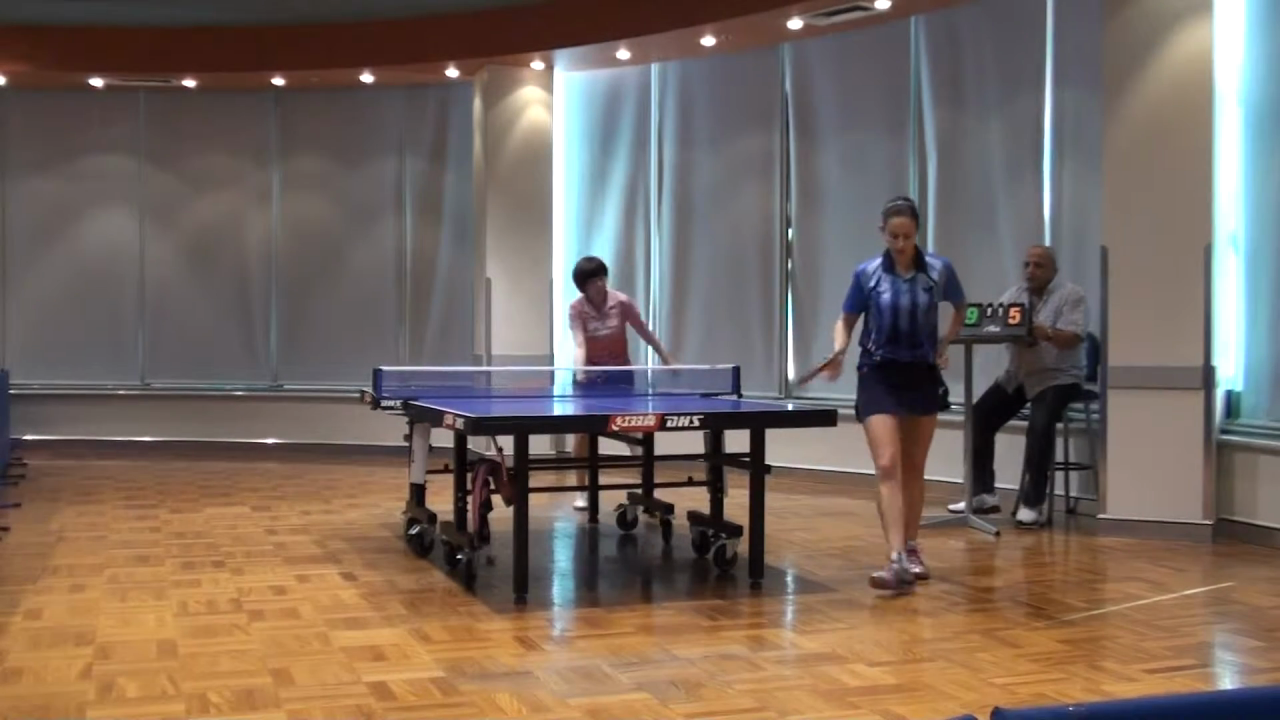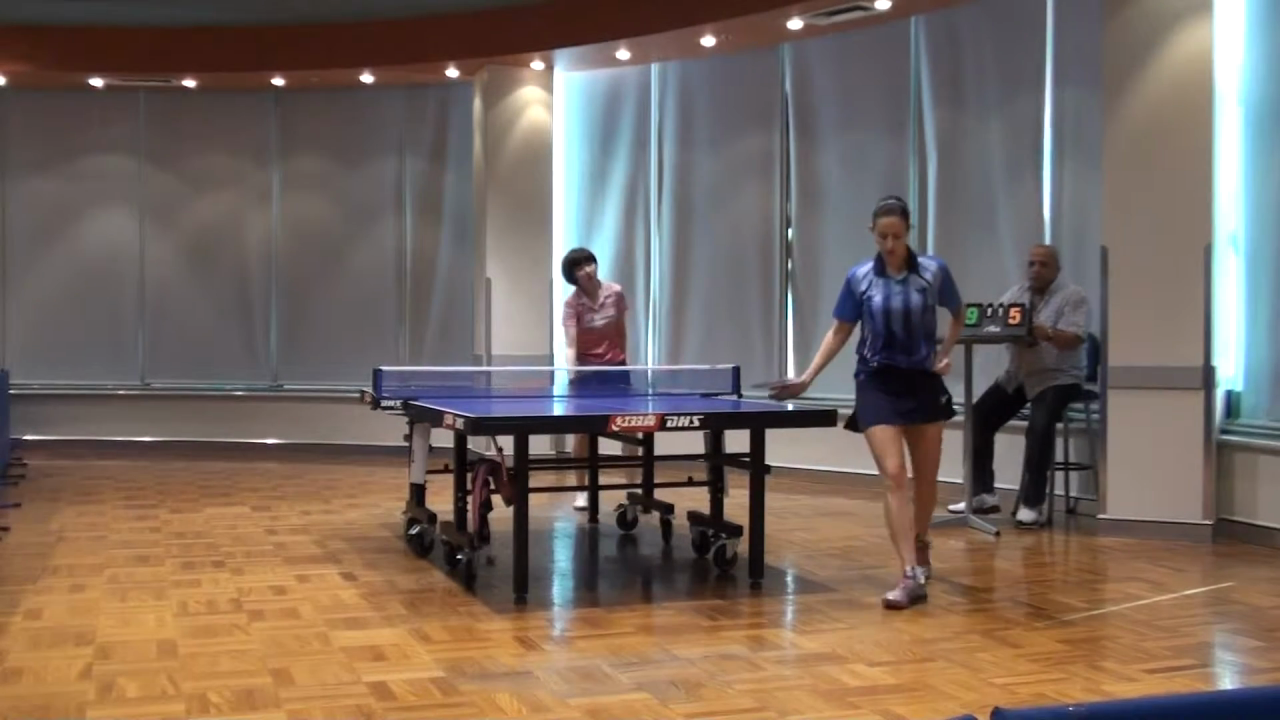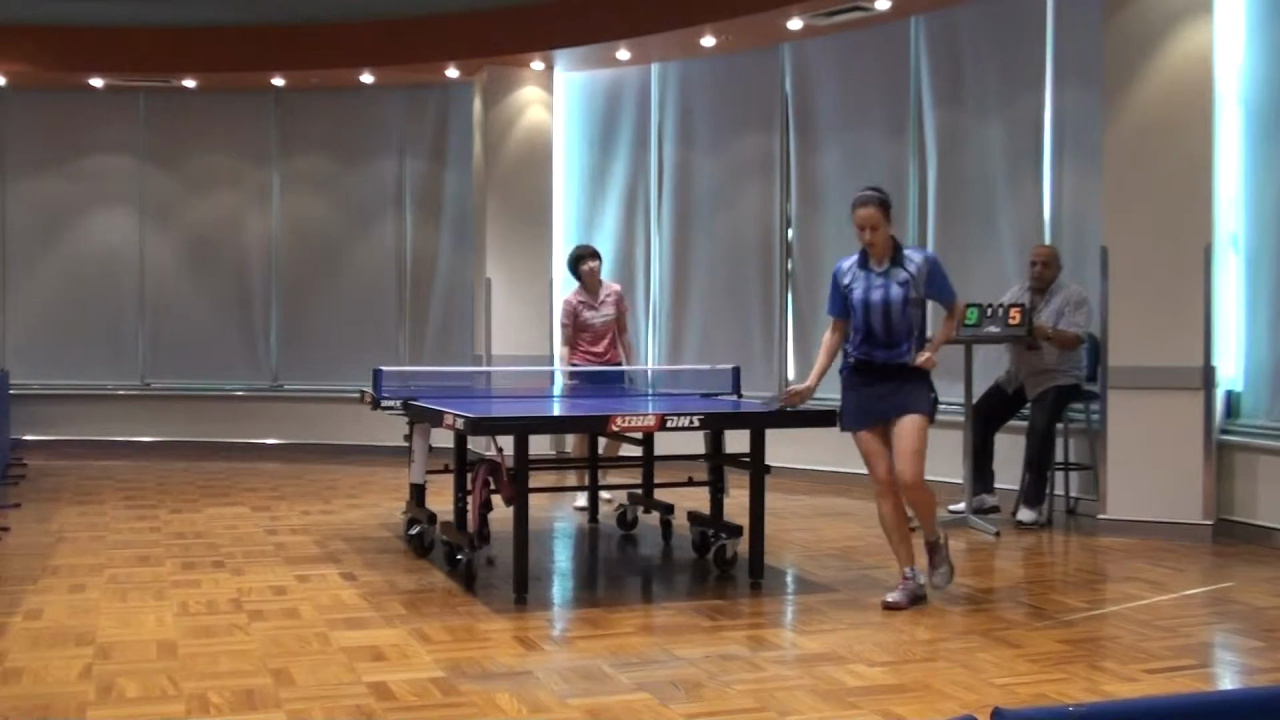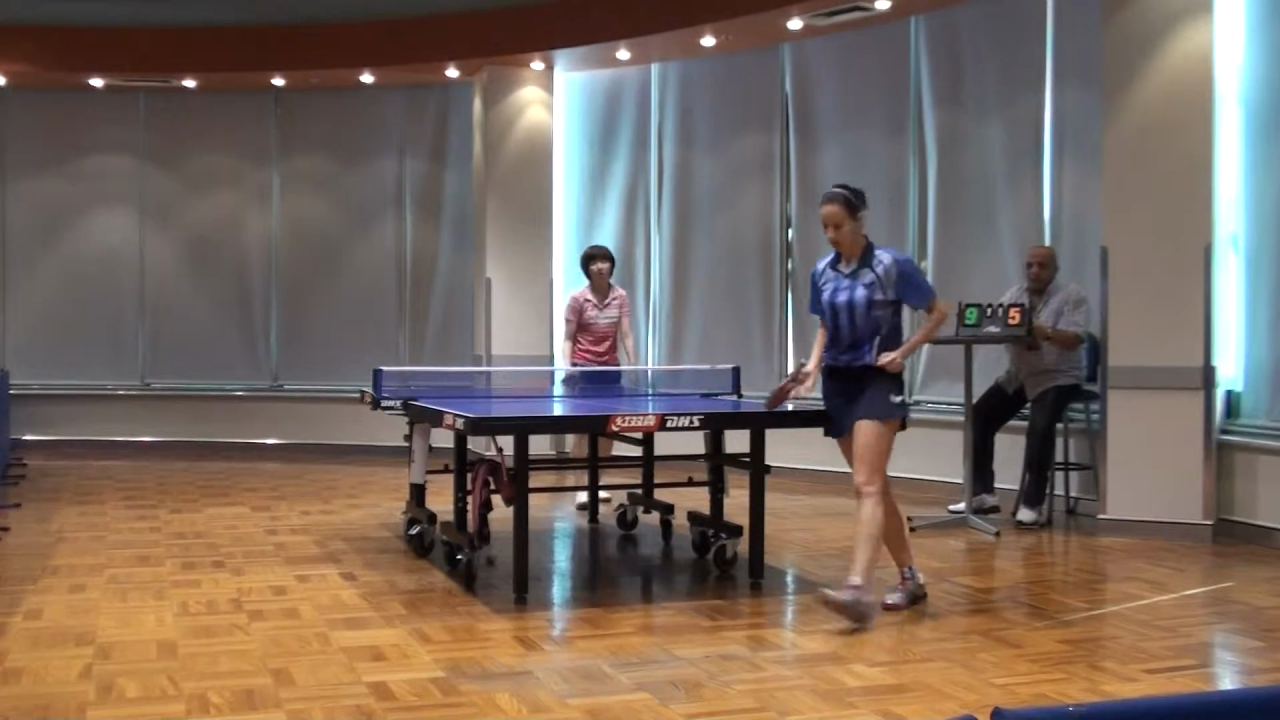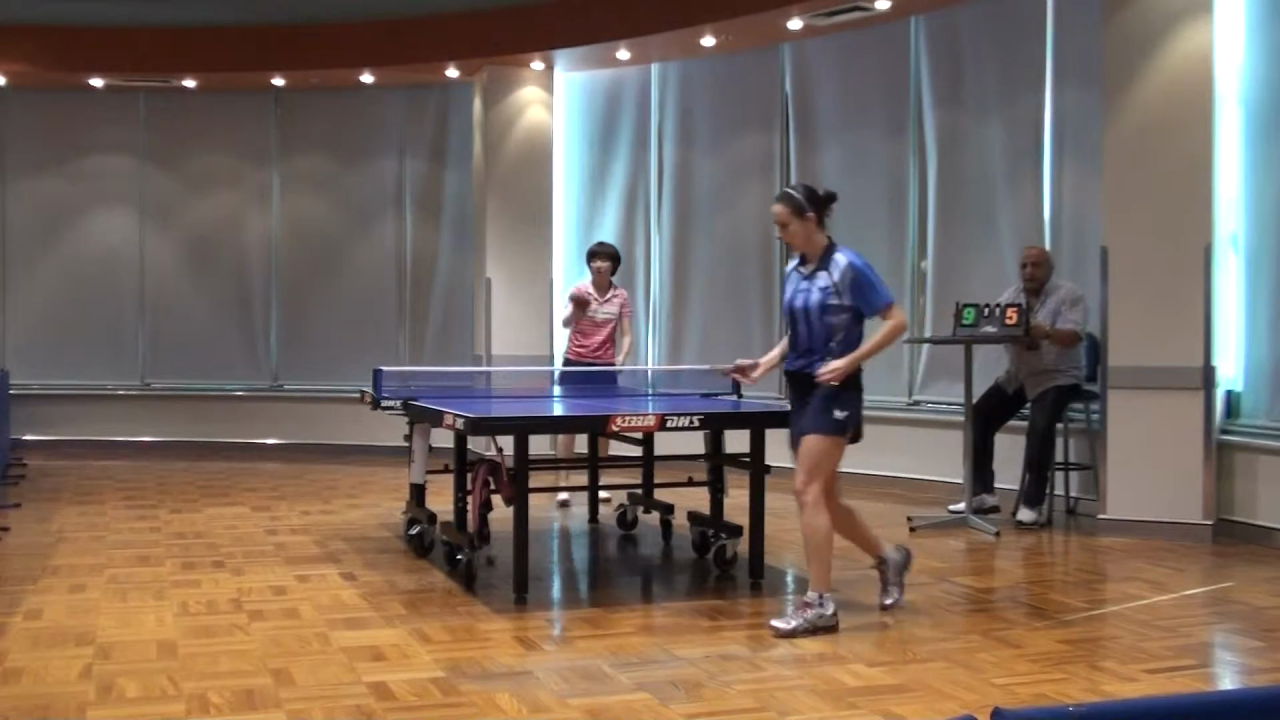
dt=0.2s
person 1, frame 1
left shoulder: (940, 271)
right shoulder: (867, 274)
left elbow: (958, 310)
right elbow: (845, 321)
left wrist: (946, 344)
right wrist: (837, 358)
left hip: (923, 377)
right hip: (879, 377)
left knee: (914, 468)
right knee: (888, 467)
left ankle: (909, 548)
right ankle: (896, 562)
person 1, frame 2
left shoulder: (935, 271)
right shoulder: (858, 278)
left elbow: (957, 316)
right elbow: (838, 333)
left wrist: (946, 352)
right wrist: (807, 378)
left hip: (923, 383)
right hip: (878, 385)
left knee: (926, 480)
right knee: (893, 476)
left ankle: (919, 542)
right ankle: (911, 576)
person 1, frame 3
left shoulder: (921, 263)
right shoulder: (845, 271)
left elbow: (954, 310)
right elbow: (835, 331)
left wrist: (932, 348)
right wrist: (814, 376)
left hip: (906, 378)
right hip: (860, 381)
left knee: (908, 477)
right knee: (883, 482)
left ankle: (935, 541)
right ankle: (912, 576)
person 1, frame 4
left shoulder: (893, 264)
right shoulder: (822, 272)
left elbow: (938, 311)
left wrist: (904, 351)
right wrist: (812, 366)
left hip: (879, 383)
right hip: (838, 386)
left knee: (867, 484)
right knee: (872, 485)
left ankle: (860, 589)
right ankle: (909, 576)
person 1, frame 5
left shoulder: (850, 266)
right shoulder: (793, 272)
left elbow: (896, 321)
left wrist: (850, 362)
right wrist: (767, 361)
left hip: (834, 392)
right hip: (802, 392)
left knee: (812, 495)
right knee: (817, 498)
left ankle: (819, 604)
right ankle: (889, 556)
person 2, frame 1
left shoulder: (1072, 295)
right shoulder: (1013, 294)
left elbow: (1072, 338)
left wrist: (1047, 333)
left hip: (1057, 377)
right hip: (1017, 376)
left knee: (1040, 426)
right knee: (979, 417)
left ankle: (1032, 504)
right ankle: (983, 494)
person 2, frame 2
left shoulder: (1073, 296)
right shoulder: (1015, 293)
left elbow: (1073, 339)
left wrist: (1048, 334)
left hip: (1058, 378)
right hip: (1018, 375)
left knee: (1039, 427)
right knee: (979, 417)
left ankle: (1032, 504)
right ankle: (984, 494)
person 2, frame 3
left shoulder: (1074, 296)
right shoulder: (1015, 293)
left elbow: (1074, 340)
left wrist: (1048, 334)
left hip: (1058, 378)
right hip: (1018, 376)
left knee: (1040, 427)
right knee: (979, 417)
left ankle: (1032, 504)
right ankle: (983, 494)
person 2, frame 4
left shoulder: (1072, 295)
right shoulder: (1014, 294)
left elbow: (1074, 339)
left wrist: (1047, 333)
left hip: (1057, 378)
right hip: (1017, 376)
left knee: (1040, 427)
right knee: (978, 417)
left ankle: (1032, 504)
right ankle: (983, 494)
person 2, frame 5
left shoulder: (1069, 294)
right shoulder: (1011, 295)
left elbow: (1072, 337)
left wrist: (1046, 332)
left hip: (1057, 378)
right hip: (1017, 376)
left knee: (1040, 427)
right knee: (978, 417)
left ankle: (1032, 504)
right ankle: (983, 494)
person 3, frame 1
left shoulder: (623, 302)
right shoulder: (577, 309)
left elbow: (645, 333)
right elbow: (580, 346)
left wrist: (667, 361)
right wrist: (580, 373)
left hip: (620, 374)
right hip: (592, 374)
right knee: (583, 433)
right ankle: (582, 490)
person 3, frame 2
left shoulder: (616, 293)
right shoulder: (571, 305)
left elbow: (621, 331)
right elbow: (571, 346)
left wrist: (625, 361)
left hip: (616, 368)
right hip: (587, 371)
right knee: (583, 431)
right ankle: (582, 490)
person 3, frame 3
left shoulder: (616, 293)
right shoulder: (572, 302)
left elbow: (623, 332)
right elbow: (566, 344)
left wrist: (631, 364)
right wrist: (564, 373)
left hip: (613, 368)
right hip: (583, 369)
left ankle: (599, 481)
right ankle: (582, 490)
person 3, frame 4
left shoulder: (621, 297)
right shoulder: (578, 299)
left elbow: (626, 334)
right elbow: (568, 338)
left wrist: (632, 363)
right wrist: (569, 364)
left hip: (610, 369)
right hip: (583, 369)
right ankle: (581, 488)
person 3, frame 5
left shoulder: (622, 296)
right shoulder: (581, 292)
left elbow: (626, 334)
right elbow: (566, 322)
left wrist: (621, 358)
right wrist: (574, 312)
left hip: (605, 367)
right hip: (575, 364)
right ankle: (563, 484)
